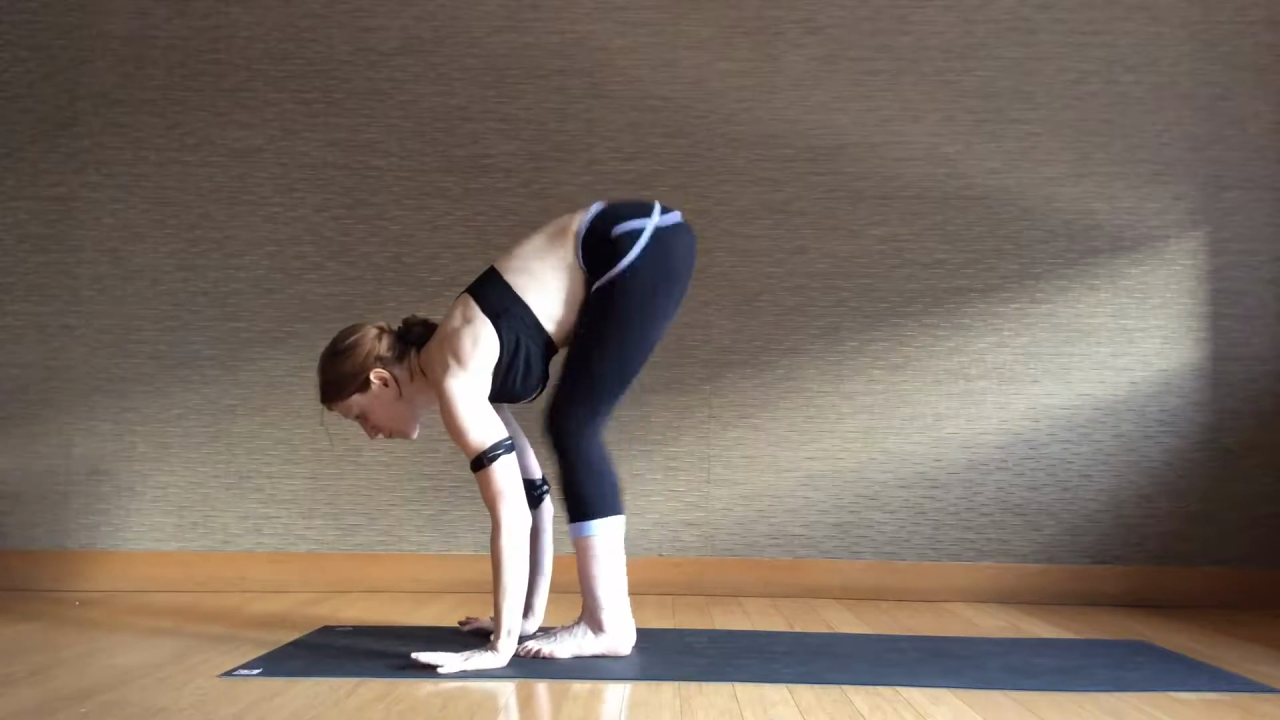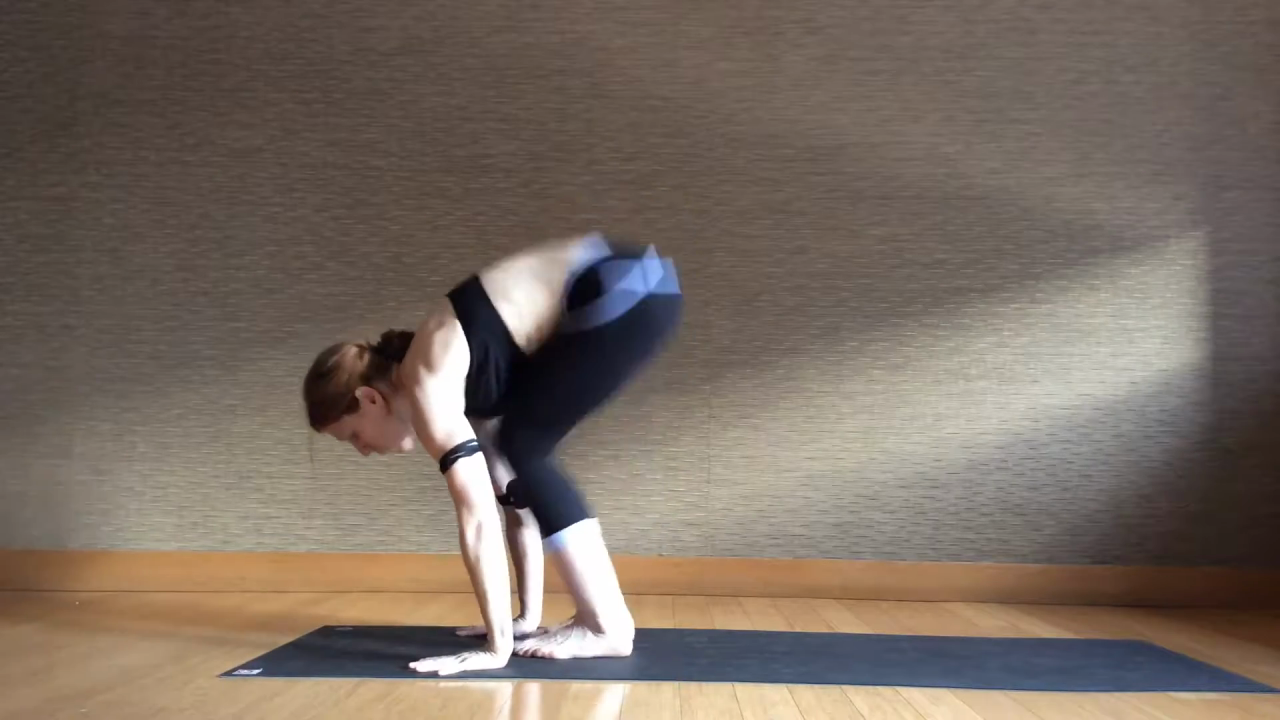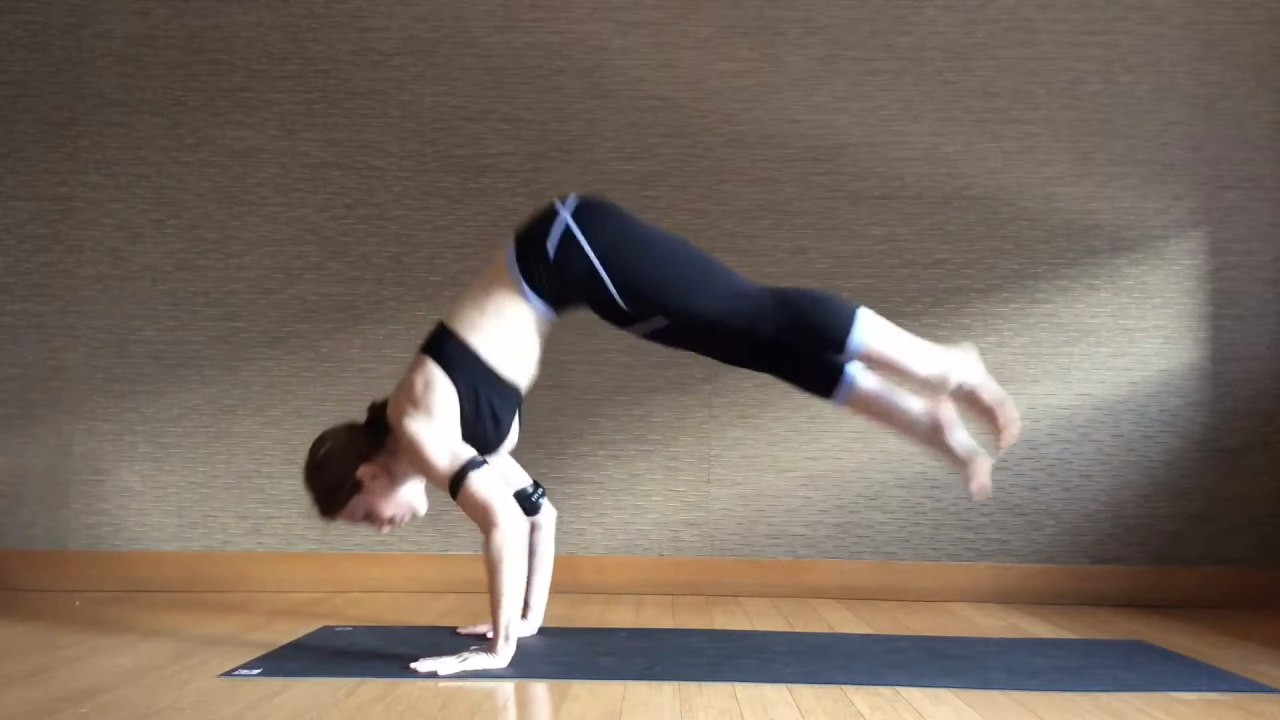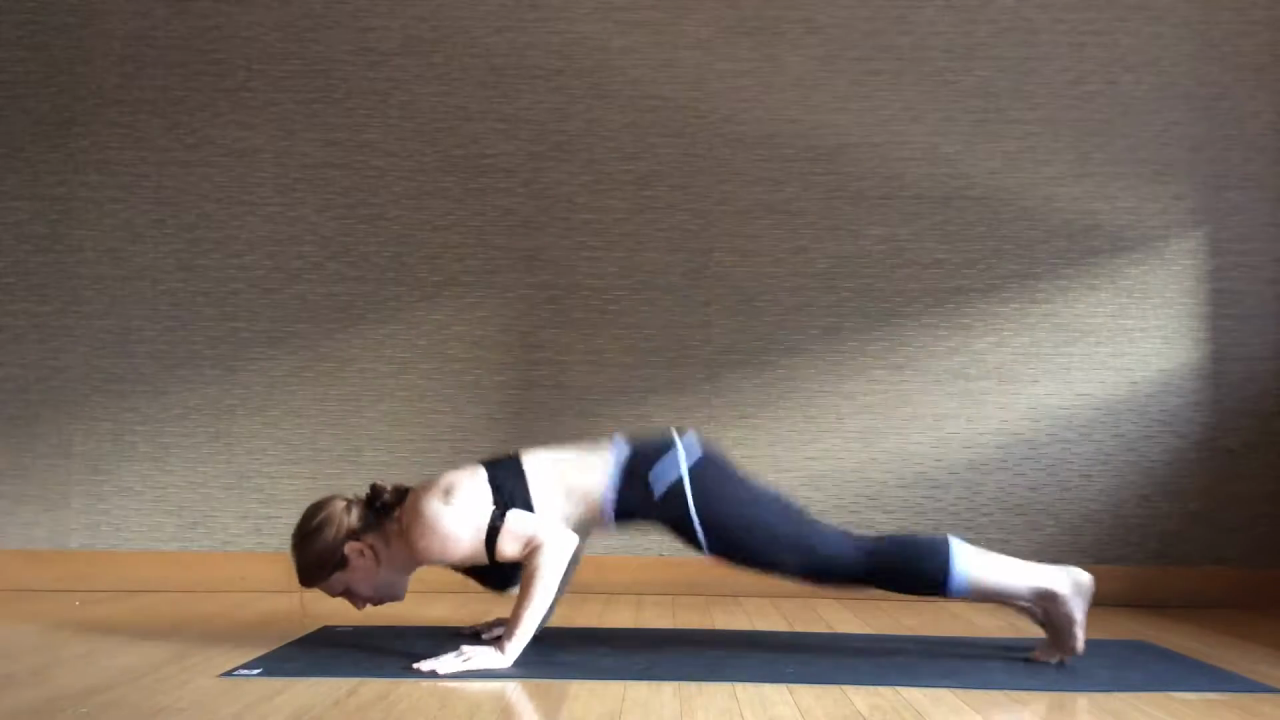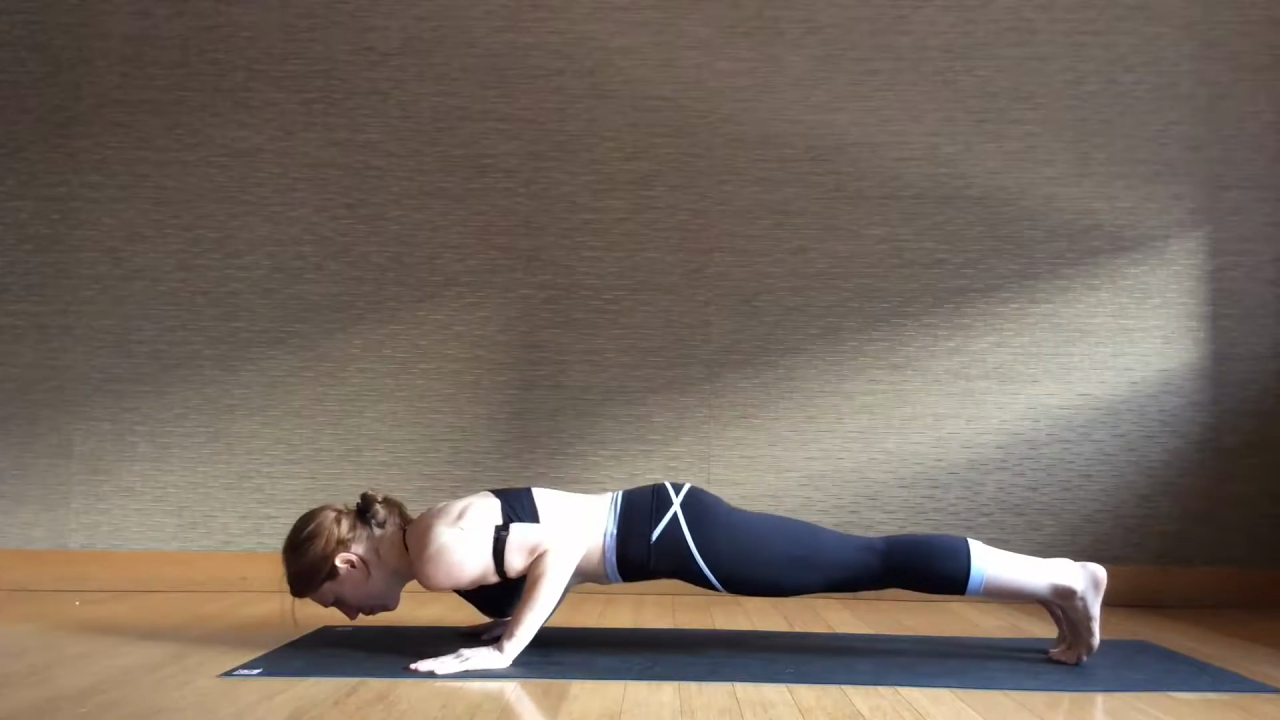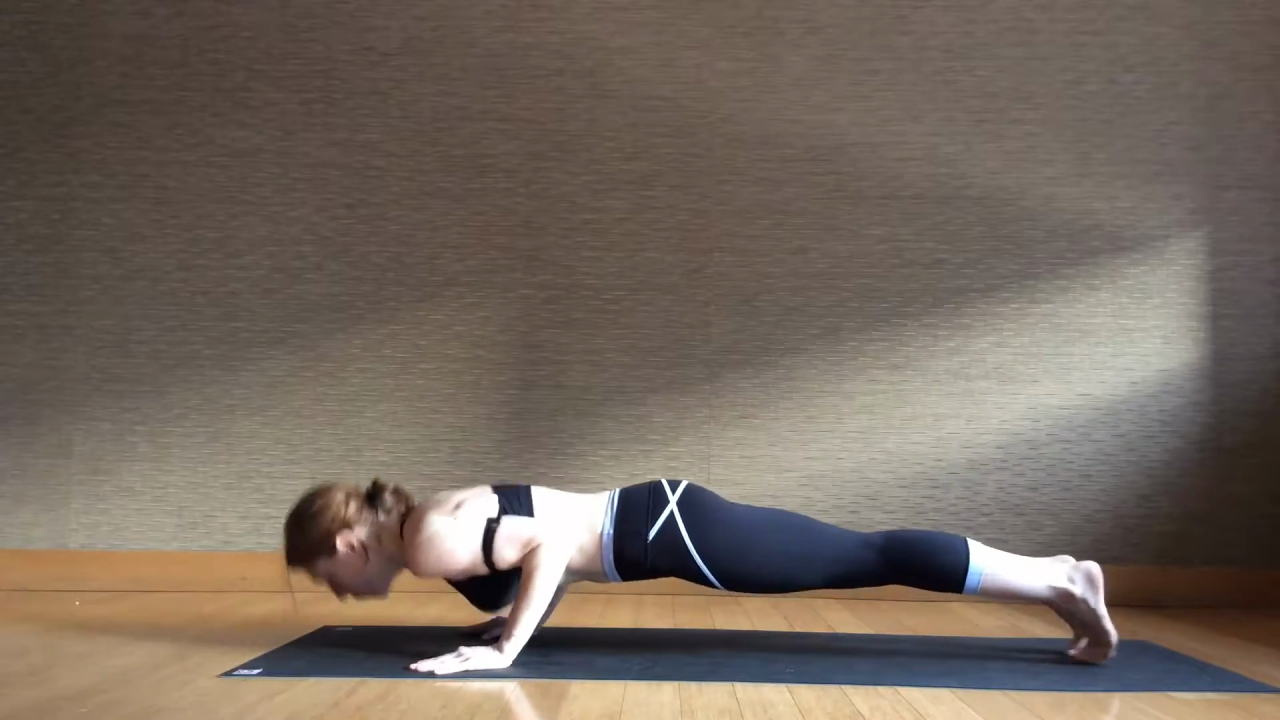
dt=0.4s
person 1, frame 1
left shoulder: (453, 379)
right shoulder: (467, 373)
left elbow: (510, 515)
right elbow: (530, 492)
left wrist: (503, 645)
right wrist: (528, 615)
left hip: (642, 245)
right hip: (634, 244)
left knee: (572, 425)
right knee: (570, 427)
left ankle: (609, 624)
right ankle: (606, 616)
person 1, frame 2
left shoulder: (426, 389)
right shoulder: (448, 383)
left elbow: (477, 517)
right elbow: (512, 497)
left wrist: (499, 646)
right wrist: (527, 619)
left hip: (624, 288)
right hip: (620, 288)
left knee: (524, 448)
right knee: (525, 449)
left ankle: (607, 625)
right ankle: (602, 618)
person 1, frame 3
left shoulder: (415, 434)
right shoulder: (455, 425)
left elbow: (507, 526)
right elbow: (532, 505)
left wrist: (498, 647)
right wrist: (527, 616)
left hip: (569, 245)
right hip: (567, 252)
left knee: (757, 319)
right knee: (749, 340)
left ankle: (944, 366)
right ankle: (927, 415)
person 1, frame 4
left shoulder: (428, 530)
right shoulder: (434, 511)
left elbow: (548, 551)
left wrist: (507, 645)
right wrist: (520, 615)
left hip: (656, 477)
right hip: (650, 468)
left knee: (849, 557)
right knee: (847, 556)
left ankle: (1042, 584)
right ankle: (1043, 585)
person 1, frame 5
left shoulder: (435, 557)
right shoulder: (437, 526)
left elbow: (555, 549)
left wrist: (504, 649)
right wrist: (512, 616)
left hip: (669, 534)
right hip: (661, 520)
left knee: (866, 562)
right knee: (861, 561)
left ankle: (1061, 578)
right ankle: (1060, 575)
person 1, frame 6
left shoulder: (426, 543)
right shoulder: (433, 516)
left elbow: (546, 546)
left wrist: (504, 648)
right wrist: (518, 613)
left hip: (671, 533)
right hip: (665, 517)
left knee: (867, 558)
right knee: (863, 560)
left ankle: (1058, 581)
right ankle: (1059, 575)
